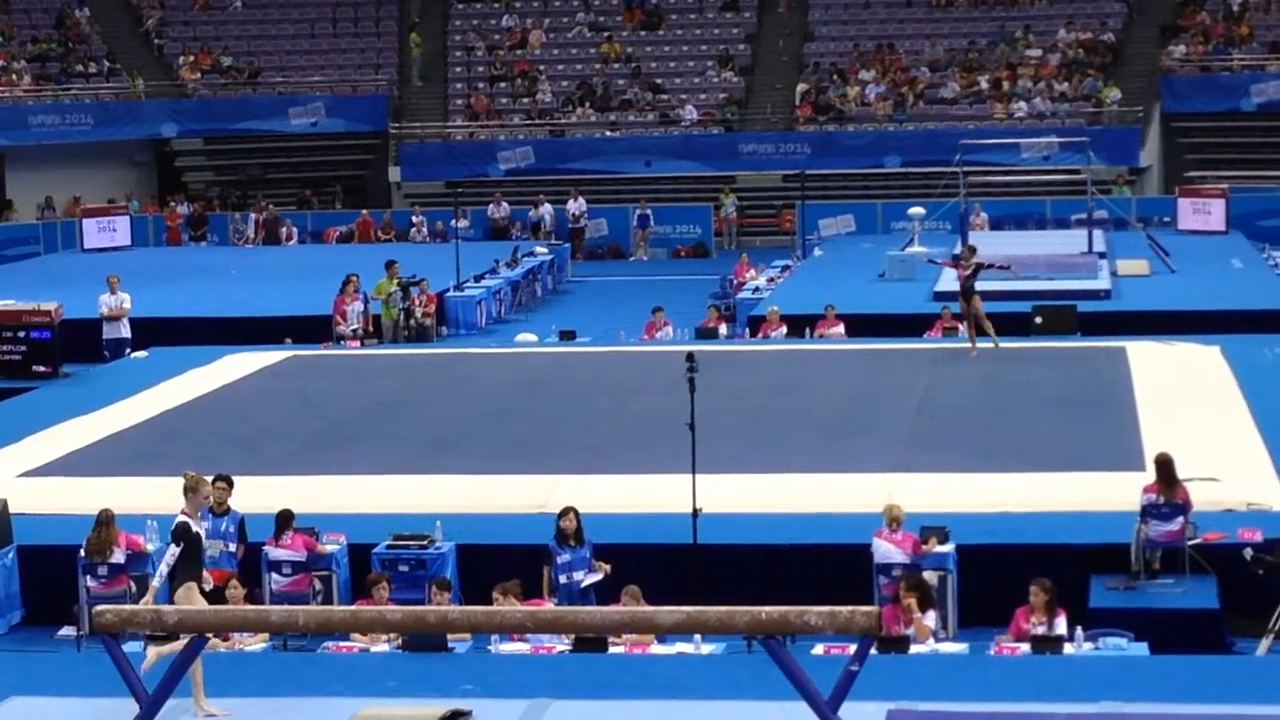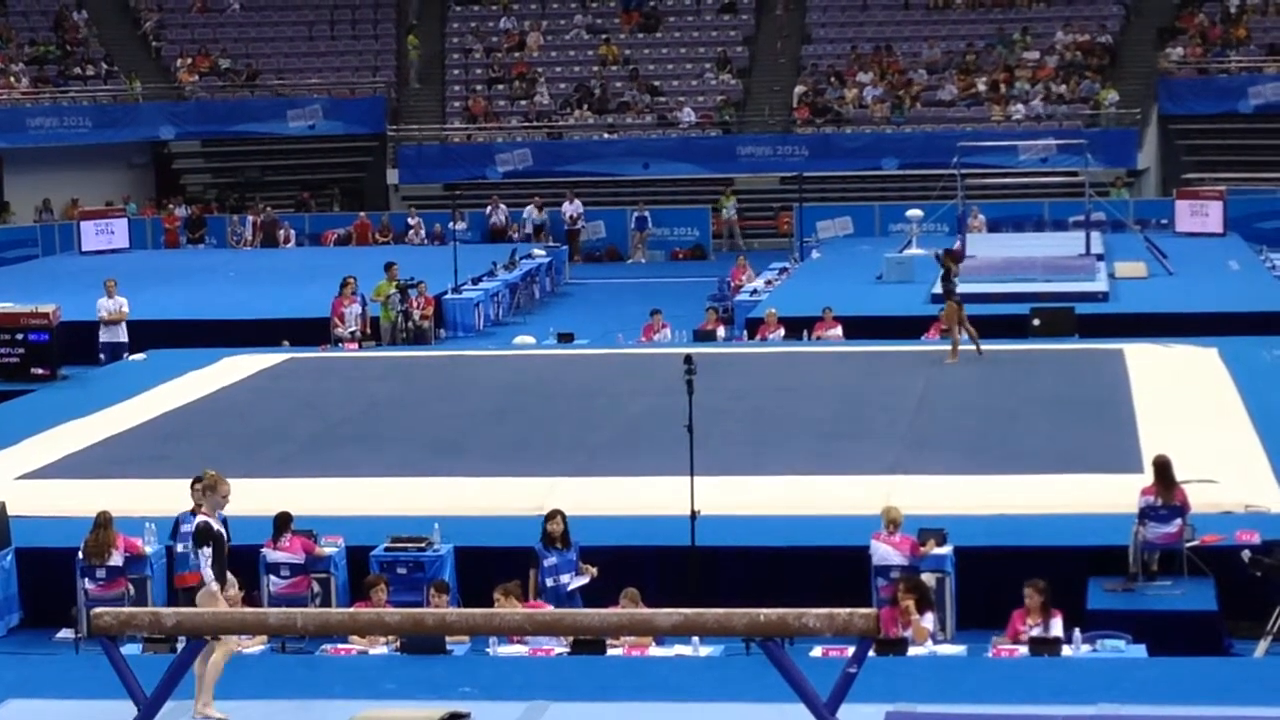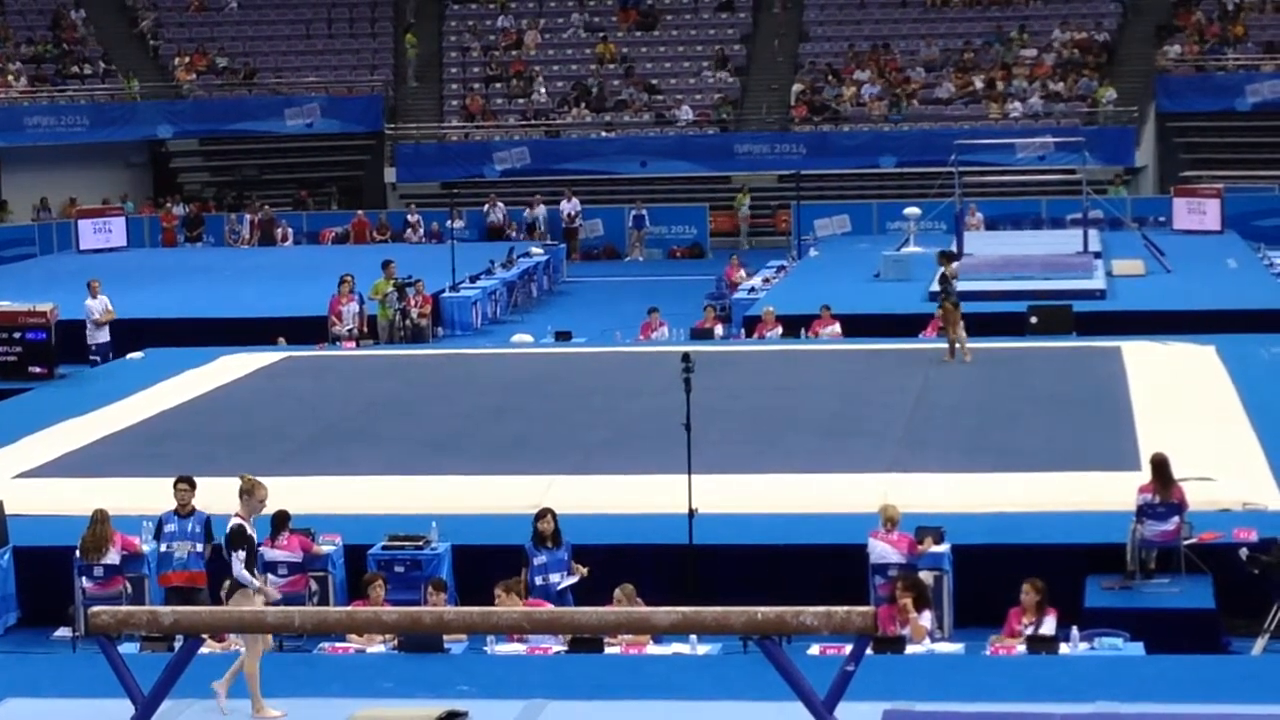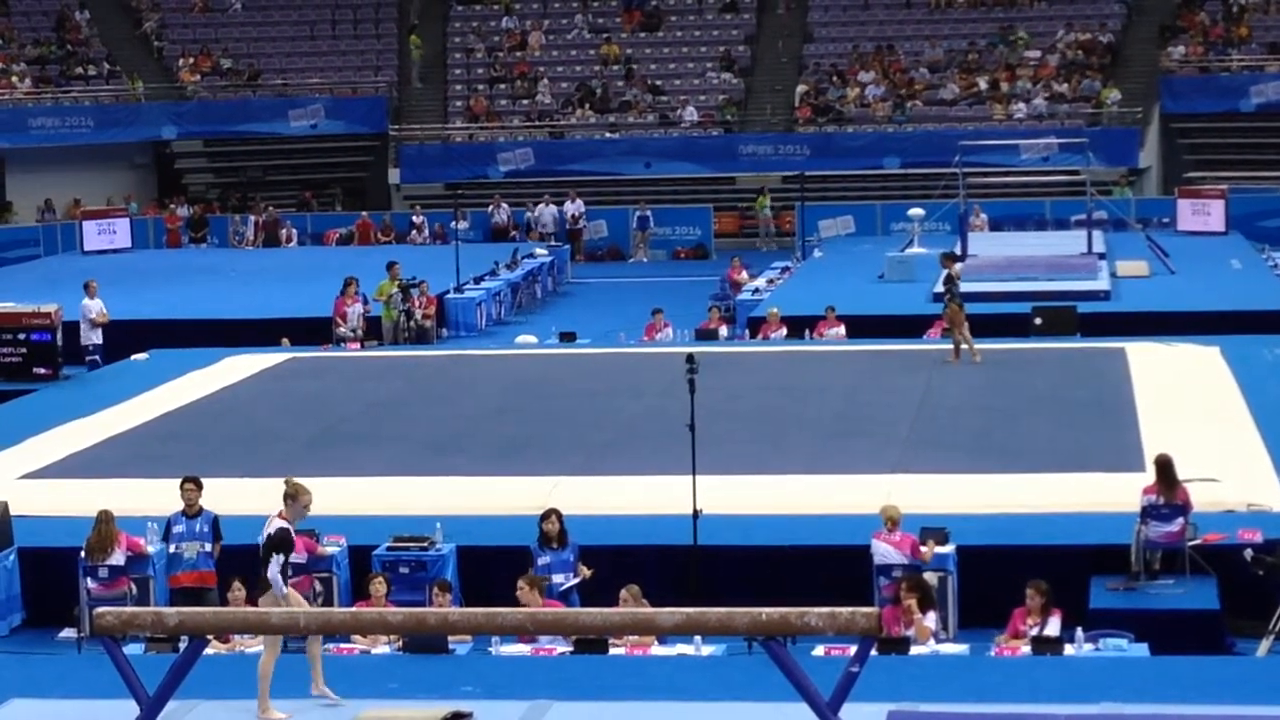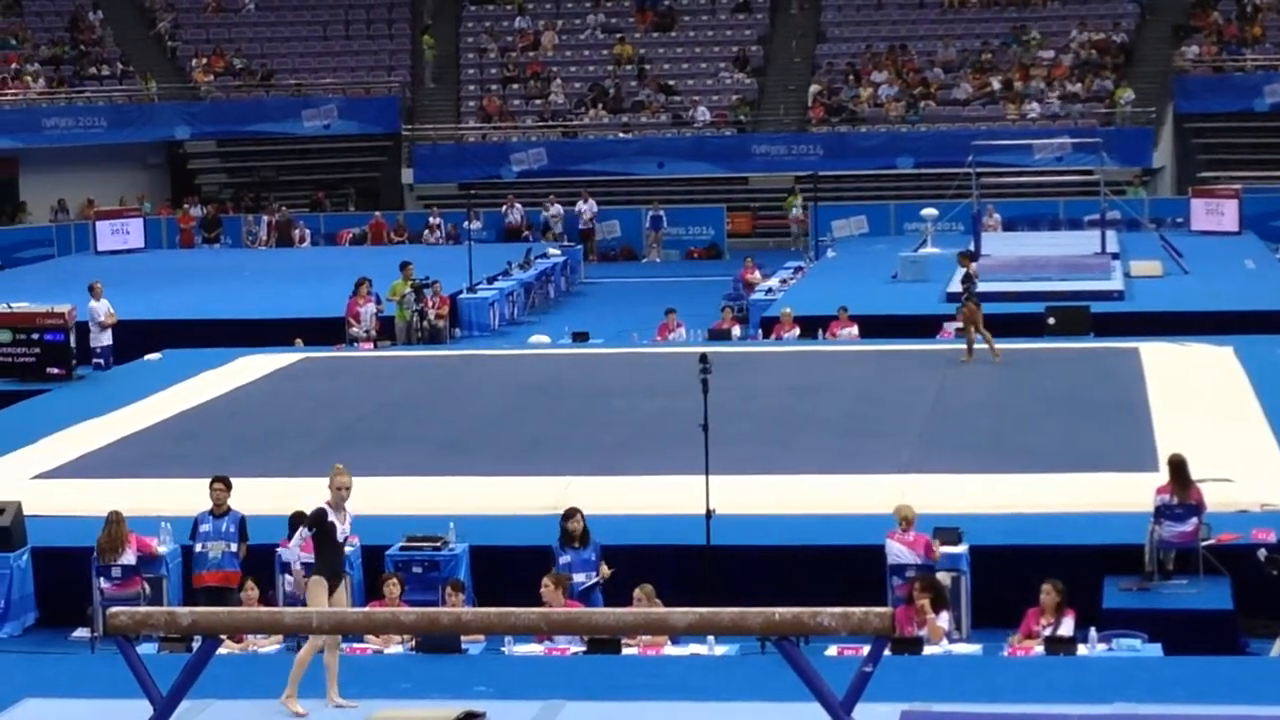
dt=0.7s
person 1, frame 1
left shoulder: (195, 518)
right shoulder: (183, 526)
right elbow: (168, 560)
left wrist: (202, 573)
right wrist: (151, 593)
left hip: (191, 586)
right hip: (185, 588)
left ankle: (201, 705)
right ankle: (160, 651)
person 1, frame 2
left shoulder: (214, 519)
right shoulder: (203, 525)
right elbow: (205, 566)
left wrist: (228, 578)
right wrist: (219, 595)
left hip: (215, 588)
right hip: (209, 592)
left knee: (209, 647)
right knee: (228, 645)
person 1, frame 3
left shoulder: (247, 522)
right shoulder: (238, 529)
right elbow: (238, 571)
left wrist: (261, 587)
right wrist: (262, 588)
left hip: (247, 591)
right hip: (240, 594)
left knee: (265, 643)
right knee: (255, 649)
left ankle: (223, 685)
person 1, frame 4
left shoulder: (276, 520)
right shoulder: (282, 533)
left elbow: (262, 545)
right elbow: (273, 572)
right wrist: (284, 596)
left hip: (279, 588)
right hip: (272, 591)
left knee: (315, 631)
right knee: (272, 650)
left ankle: (318, 685)
person 1, frame 5
left shoulder: (348, 516)
right shoulder: (320, 514)
right elbow: (294, 543)
right wrist: (296, 573)
left hip: (338, 580)
right hip: (319, 579)
left knee: (334, 641)
right knee: (317, 640)
left ankle: (332, 695)
right ankle: (289, 694)
